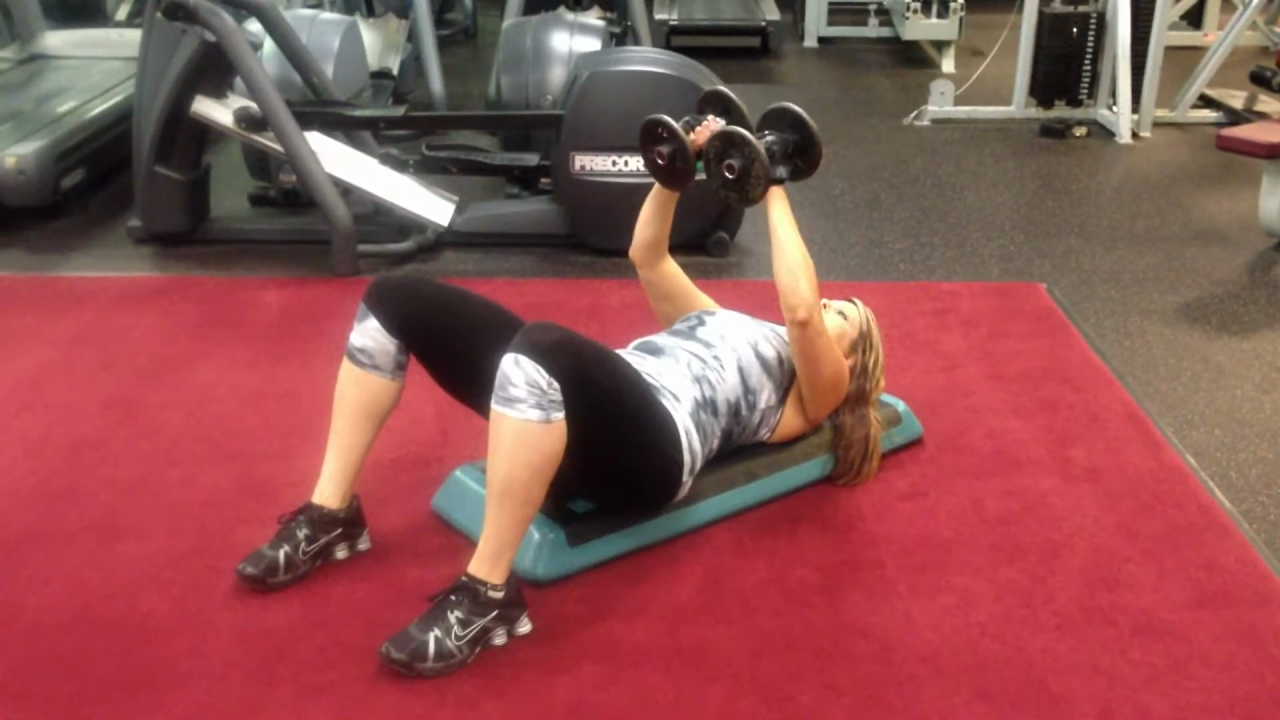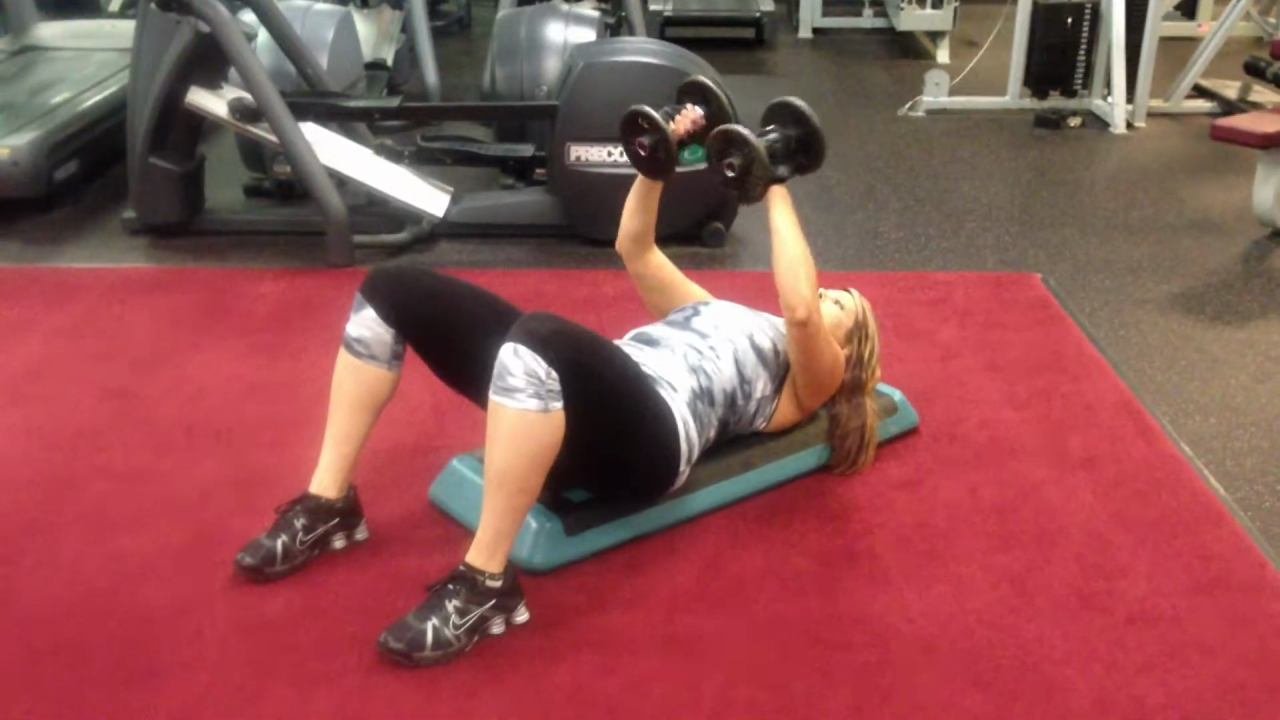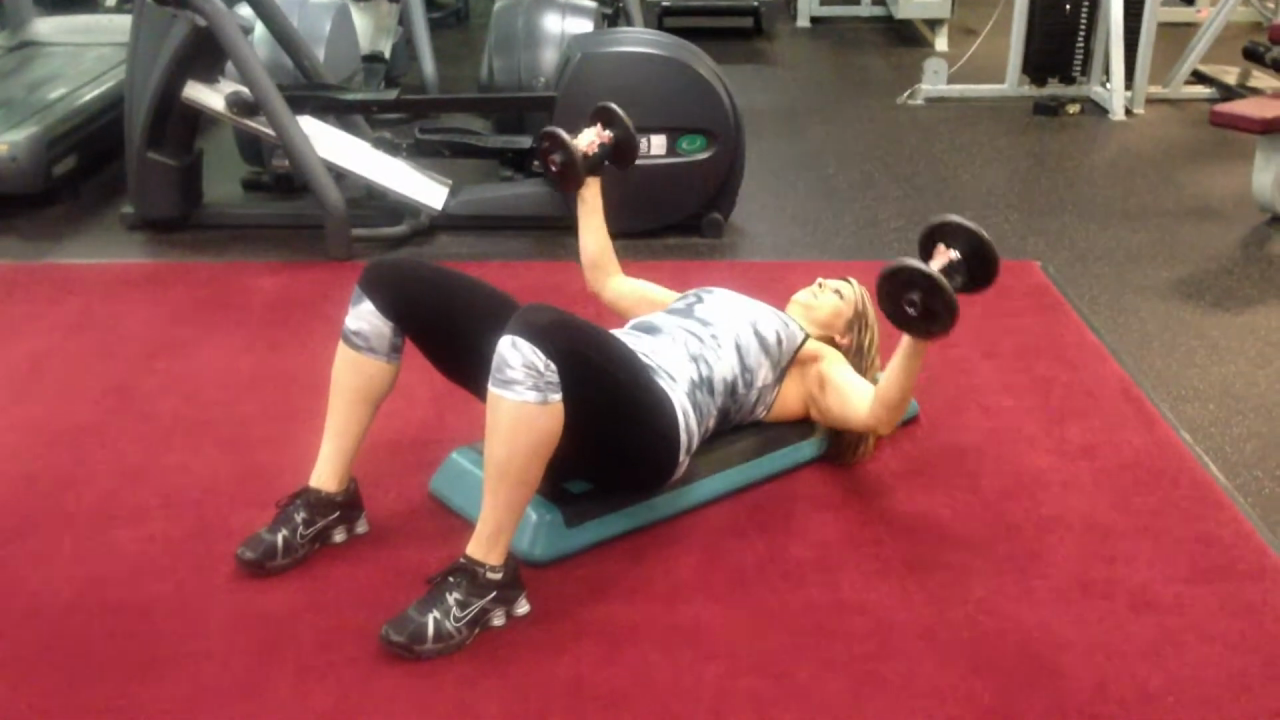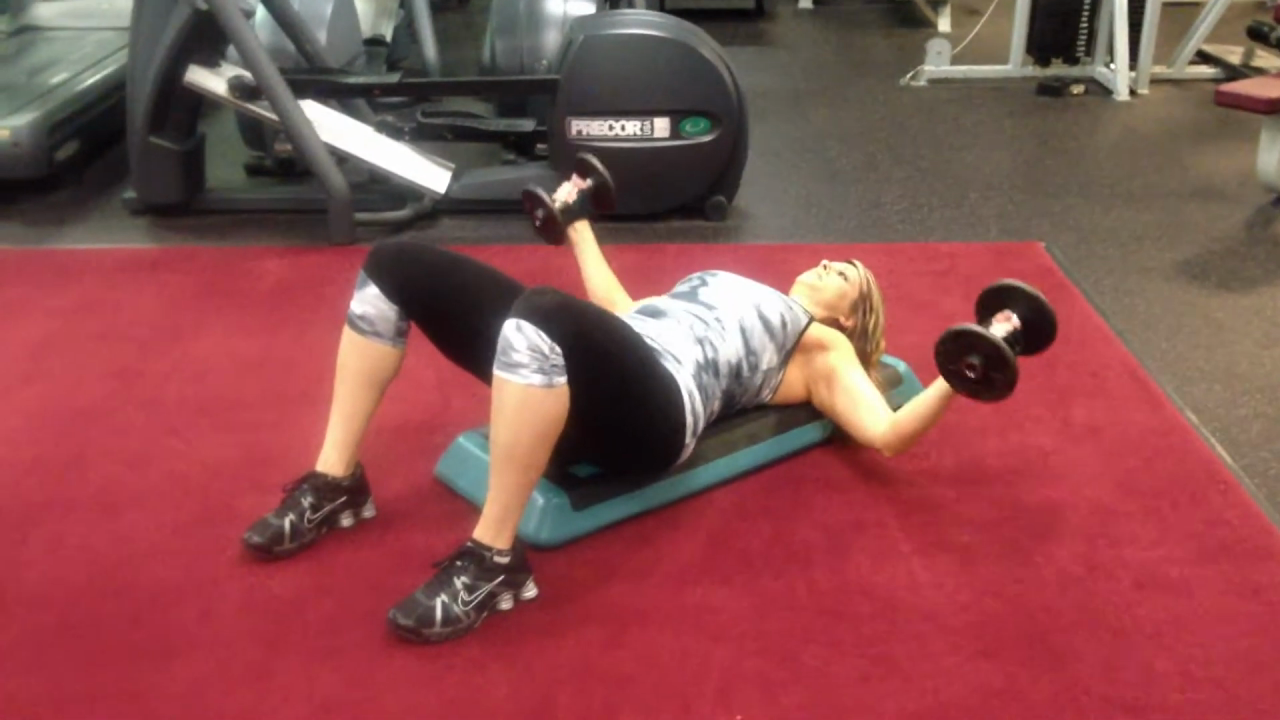
dt=0.7s
person 1, frame 1
left shoulder: (816, 390)
right shoulder: (726, 325)
left elbow: (801, 309)
right elbow: (649, 258)
left wrist: (774, 193)
left hip: (655, 442)
right hip: (591, 404)
left knee: (541, 344)
right knee: (396, 297)
left ankle: (487, 594)
right ankle: (331, 514)
person 1, frame 2
left shoulder: (810, 378)
right shoulder: (718, 314)
left elbow: (799, 311)
right elbow: (635, 249)
left wrist: (777, 191)
left hip: (650, 432)
right hip: (577, 392)
left knee: (538, 335)
right knee: (393, 288)
left ankle: (485, 583)
right ankle: (328, 504)
person 1, frame 3
left shoulder: (815, 364)
right shoulder: (710, 299)
left elbow: (877, 415)
right elbow: (606, 280)
left wrist: (921, 326)
right wrist: (589, 180)
left hip: (653, 422)
right hip: (576, 385)
left knee: (537, 328)
right knee: (391, 281)
left ankle: (486, 576)
right ankle: (328, 499)
person 1, frame 4
left shoulder: (821, 348)
right shoulder: (730, 291)
left elbow: (885, 432)
right elbow: (615, 308)
right wrist: (578, 225)
left hip: (657, 405)
right hip: (595, 372)
left knee: (538, 314)
right knee: (396, 264)
left ankle: (493, 560)
right ankle: (334, 483)
